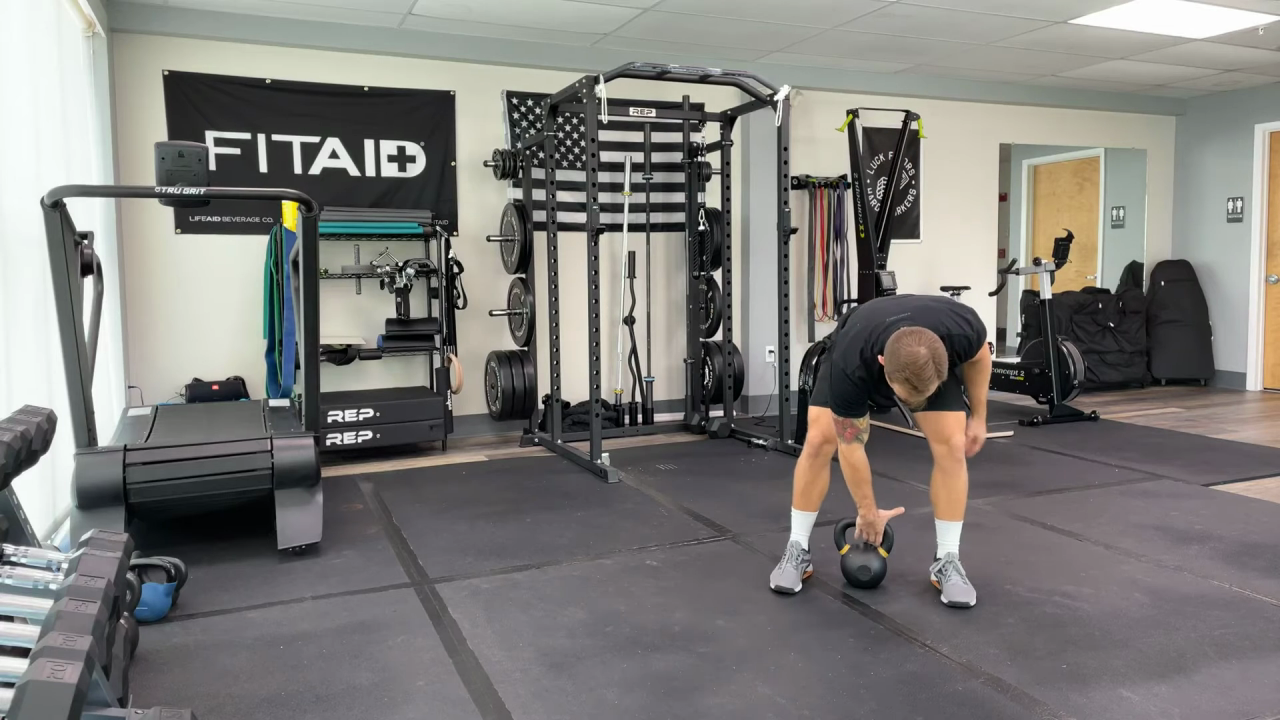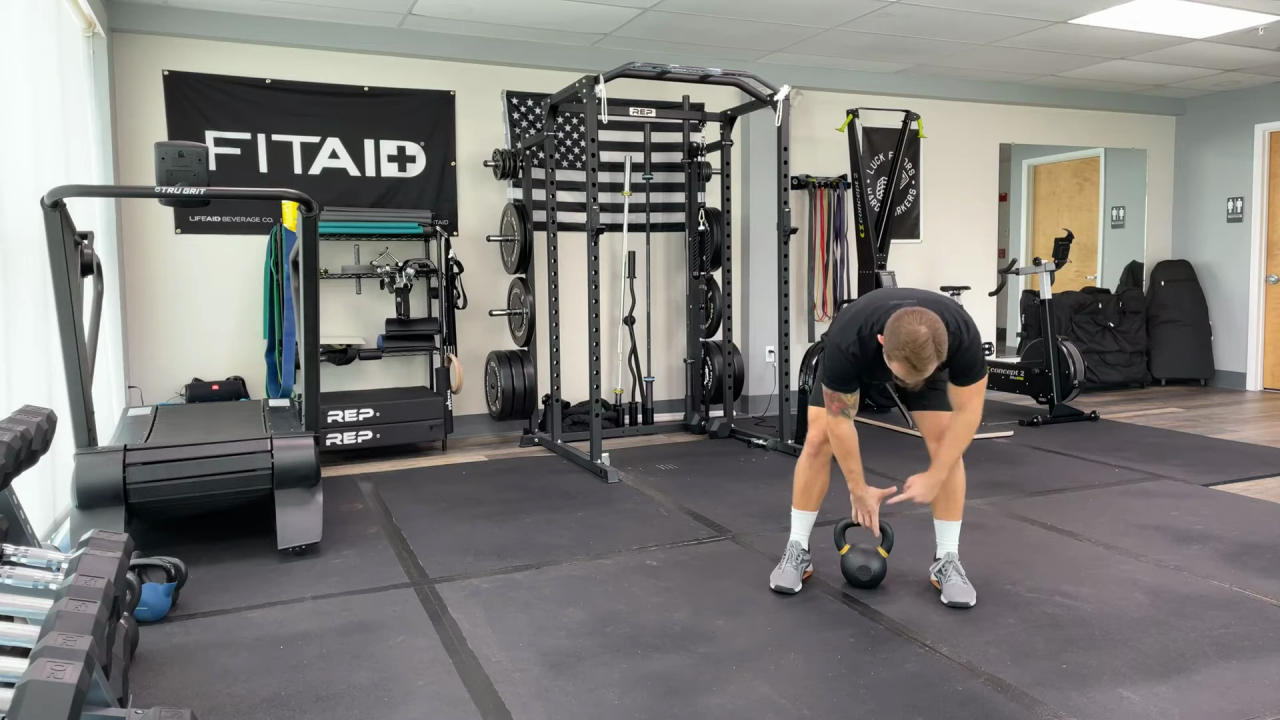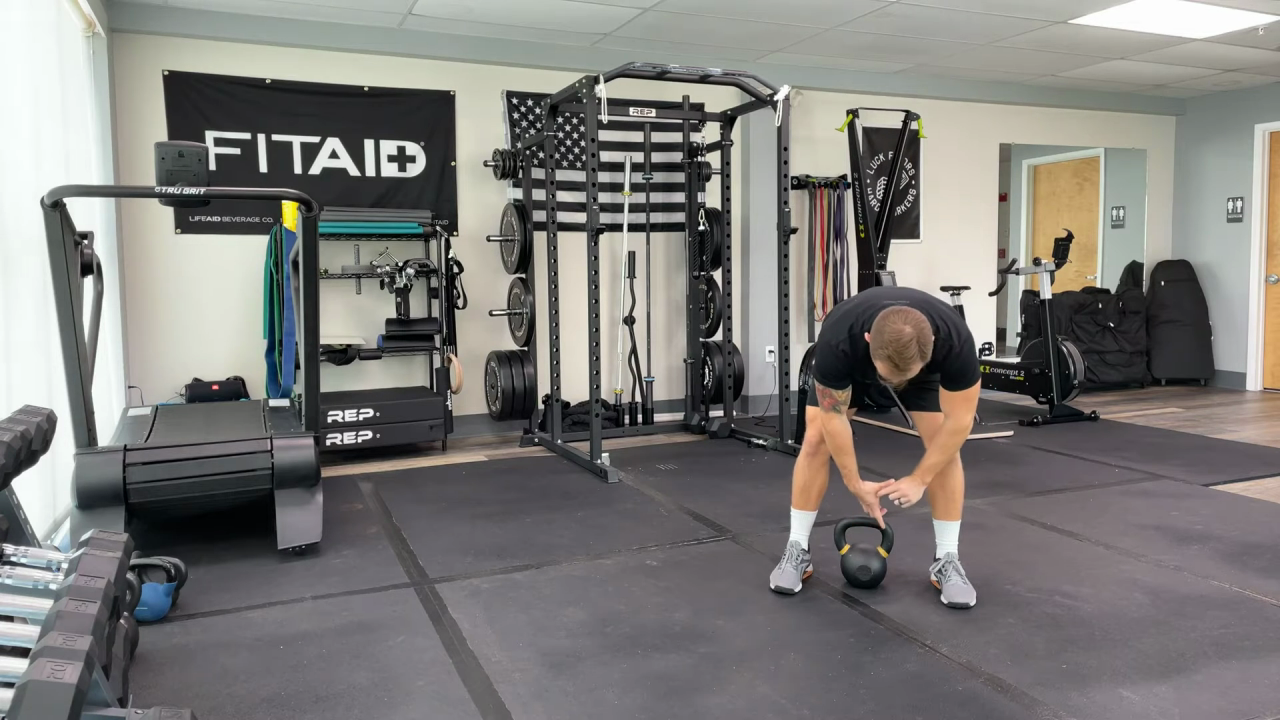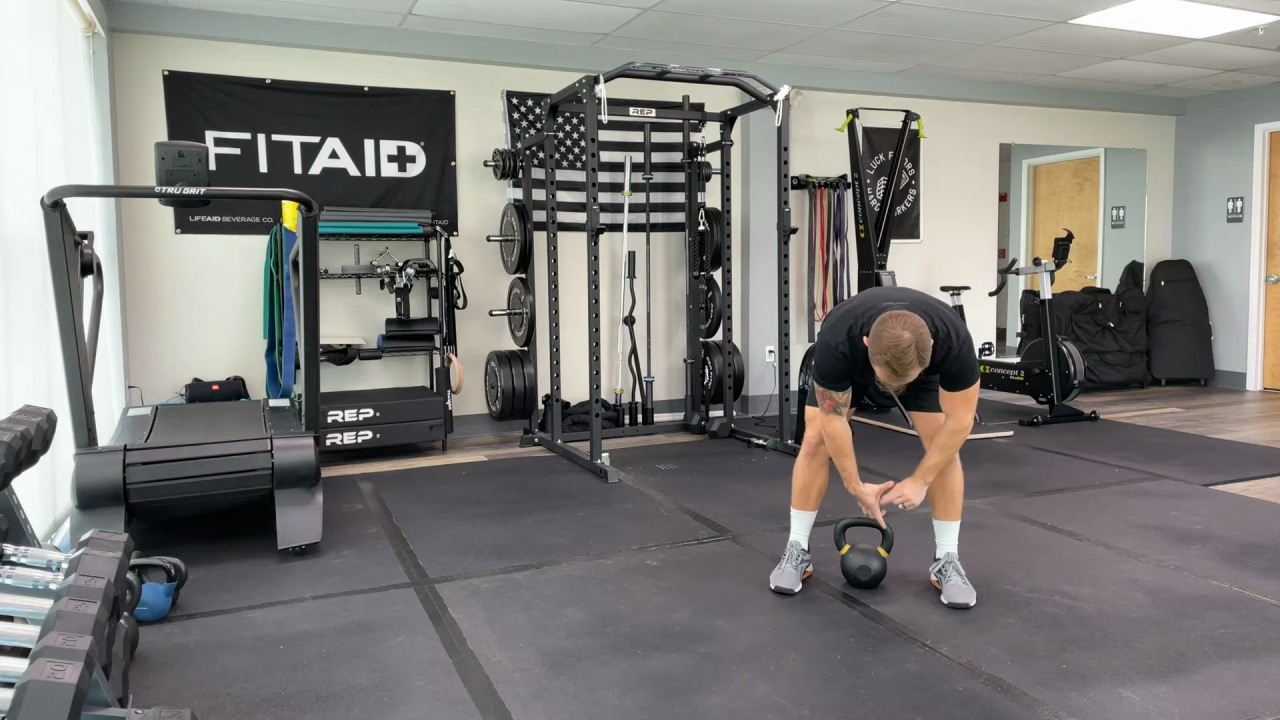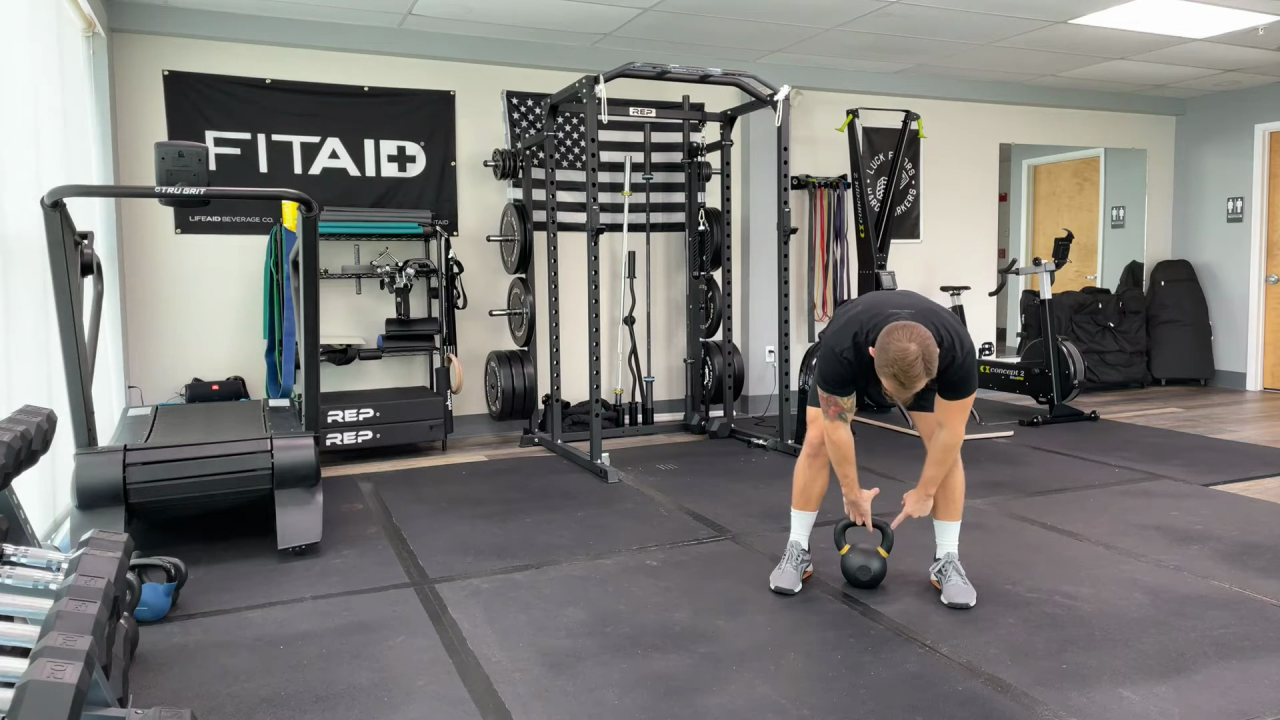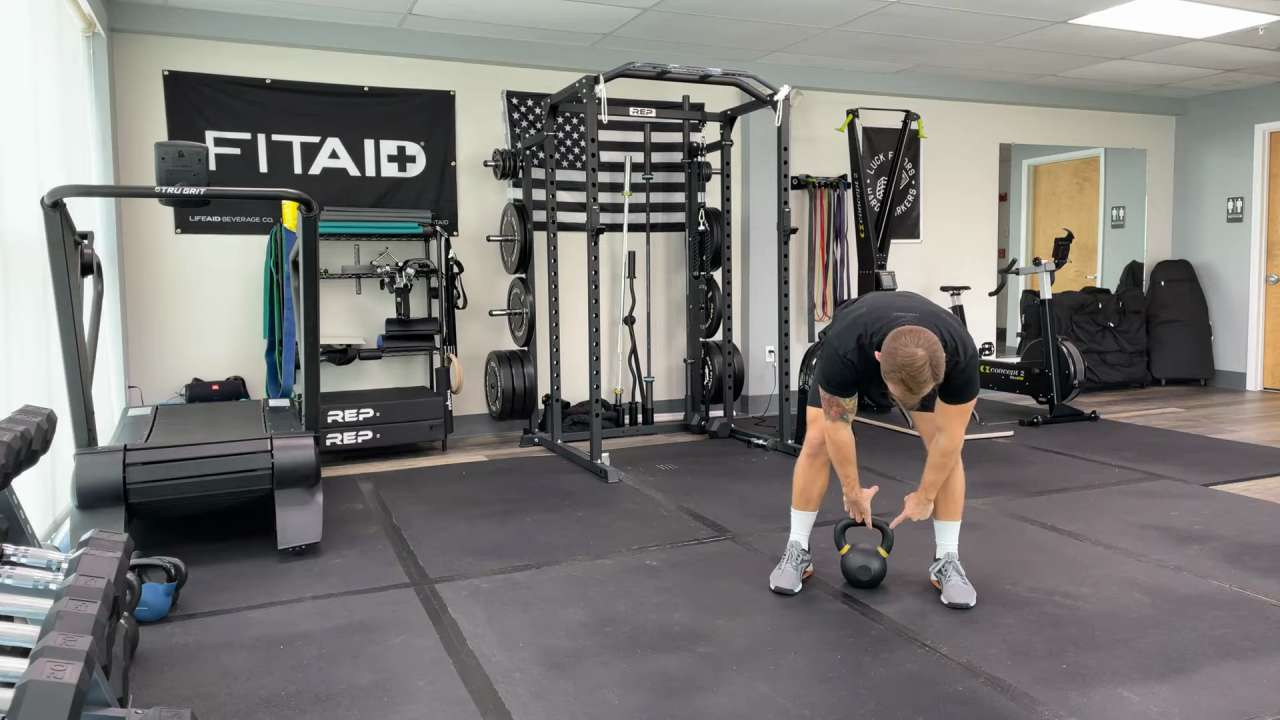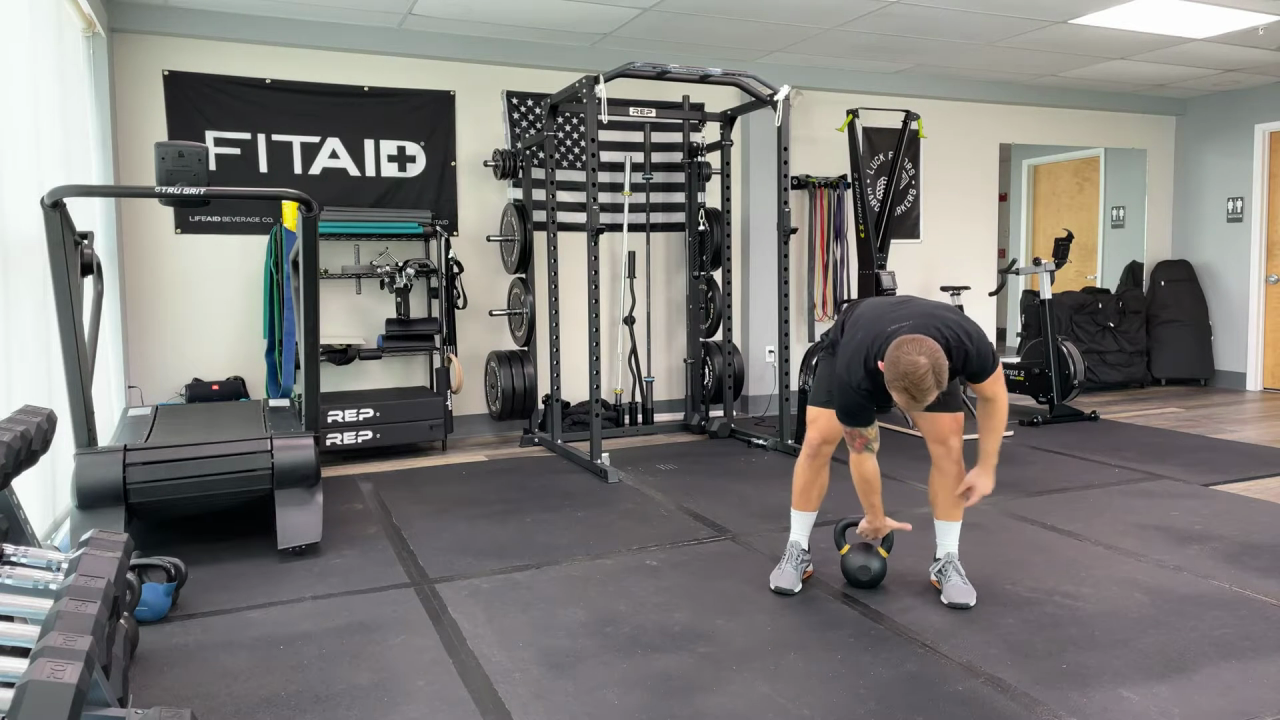
dt=0.4s
person 1, frame 1
left shoulder: (961, 330)
right shoulder: (850, 365)
right elbow: (851, 447)
left wrist: (977, 415)
right wrist: (868, 513)
right hip: (854, 350)
left knee: (951, 444)
right knee: (819, 440)
left ankle: (947, 561)
right ankle: (797, 550)
person 1, frame 2
left shoulder: (962, 336)
right shoulder: (846, 343)
left elbow: (967, 412)
right elbow: (840, 421)
left wrist: (934, 477)
right wrist: (859, 490)
left hip: (929, 359)
right hip: (857, 360)
left knee: (945, 442)
right knee: (818, 439)
left ankle: (947, 560)
right ankle: (797, 550)
person 1, frame 3
left shoulder: (954, 340)
right shoulder: (838, 340)
left elbow: (959, 419)
right elbow: (832, 416)
left wrist: (919, 480)
right wrist: (855, 484)
left hip: (926, 364)
right hip: (852, 361)
left knee: (943, 446)
right knee: (816, 440)
left ankle: (946, 560)
right ankle: (797, 551)
person 1, frame 4
left shoulder: (953, 341)
right shoulder: (836, 342)
left elbow: (958, 419)
right elbow: (832, 419)
left wrist: (920, 480)
right wrist: (855, 486)
left hip: (923, 363)
right hip: (851, 363)
left knee: (941, 444)
right knee: (815, 440)
left ankle: (947, 560)
right ankle: (797, 550)
person 1, frame 5
left shoulder: (957, 351)
right shoulder: (840, 347)
left elbow: (949, 431)
right elbow: (837, 426)
left wrist: (924, 492)
right wrist: (852, 492)
left hip: (923, 362)
right hip: (853, 352)
left knee: (945, 446)
right knee: (818, 440)
left ankle: (947, 560)
right ankle: (797, 551)
person 1, frame 6
left shoulder: (960, 354)
right shoulder: (844, 349)
left elbow: (949, 436)
right elbow: (838, 426)
left wrist: (925, 496)
right wrist: (852, 491)
left hip: (926, 359)
right hip: (853, 348)
left knee: (944, 447)
right knee: (817, 440)
left ankle: (947, 560)
right ankle: (797, 551)
person 1, frame 7
left shoulder: (965, 342)
right shoulder: (854, 375)
left elbow: (992, 395)
right elbow: (862, 453)
left wrist: (987, 467)
right wrist: (874, 518)
right hip: (846, 343)
left knee: (948, 444)
right knee: (817, 441)
left ankle: (946, 560)
right ankle: (797, 551)
